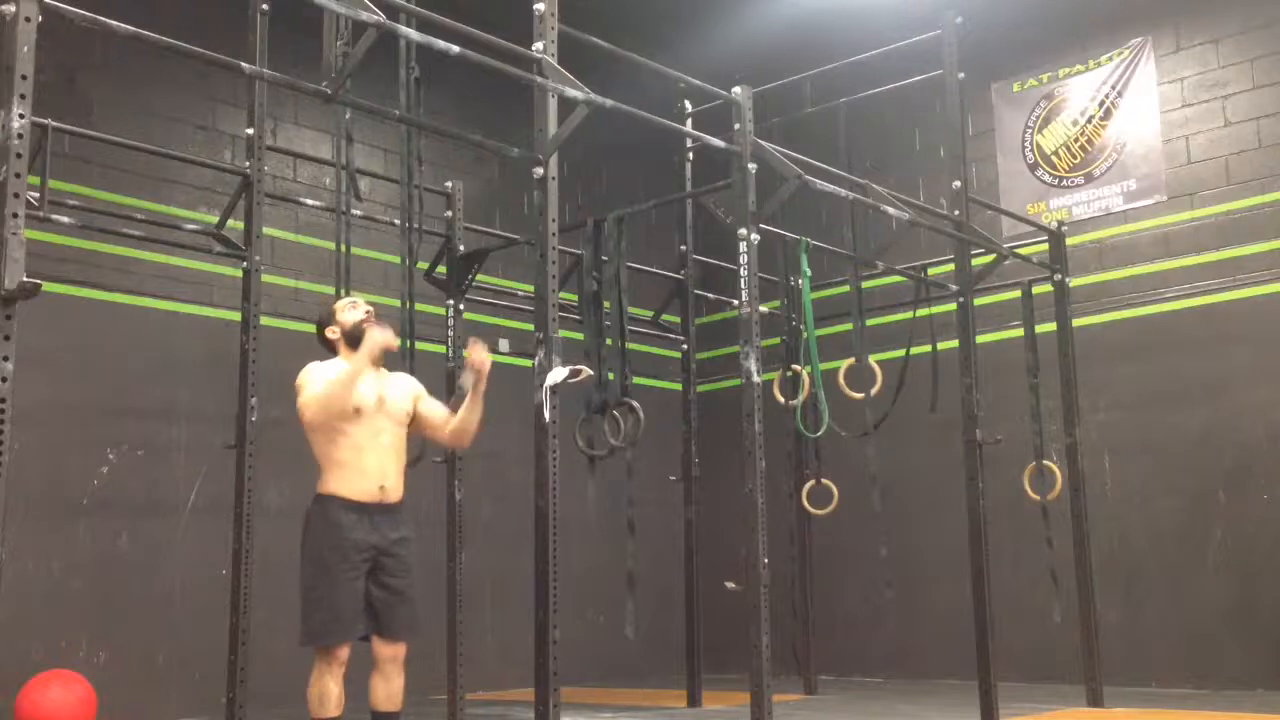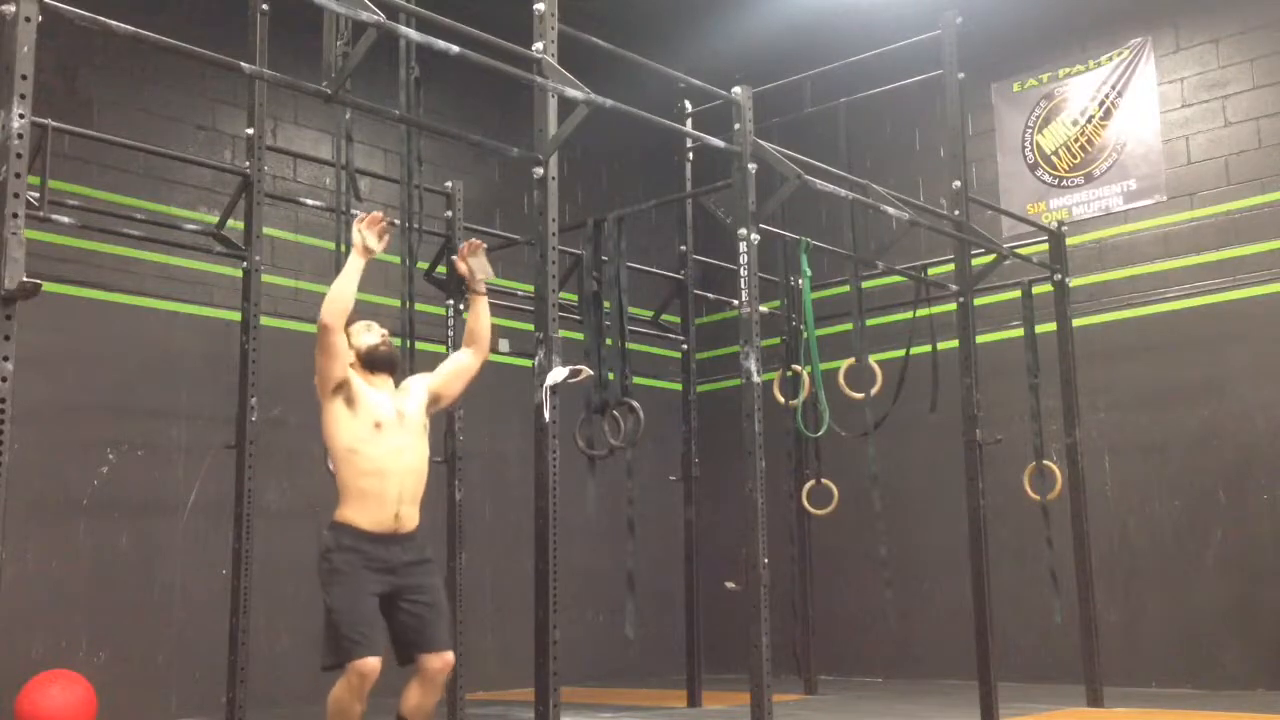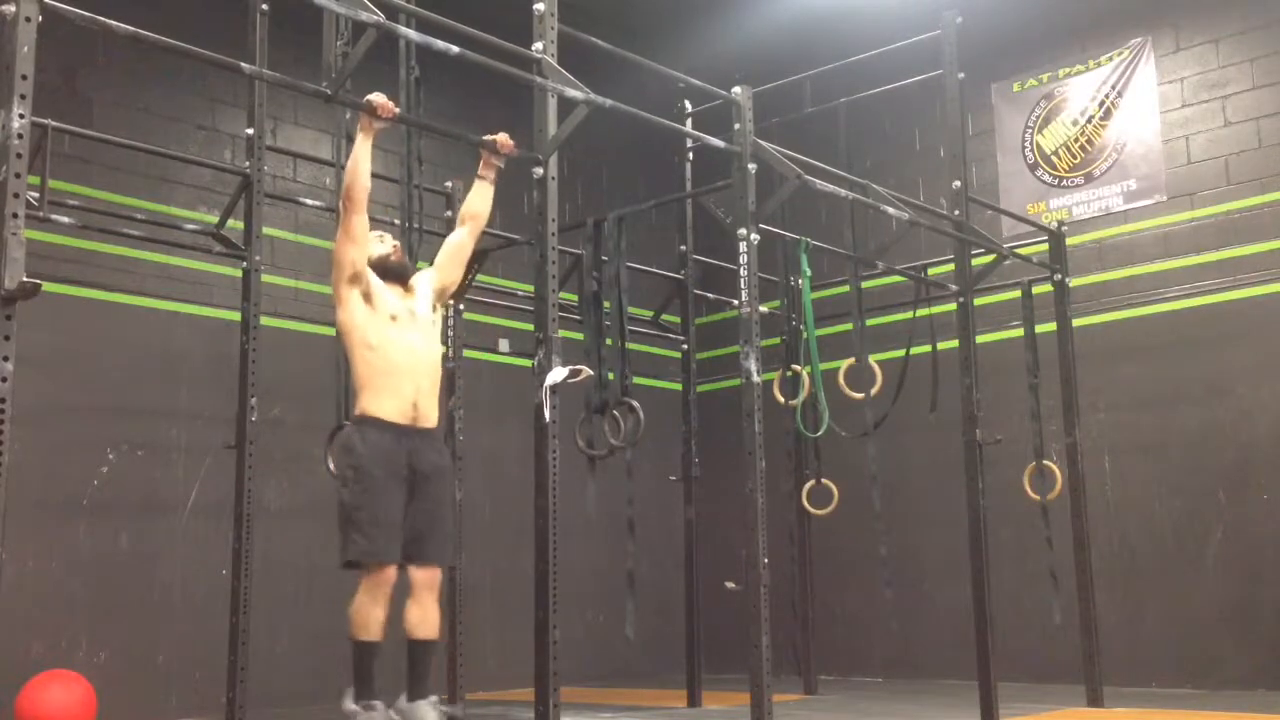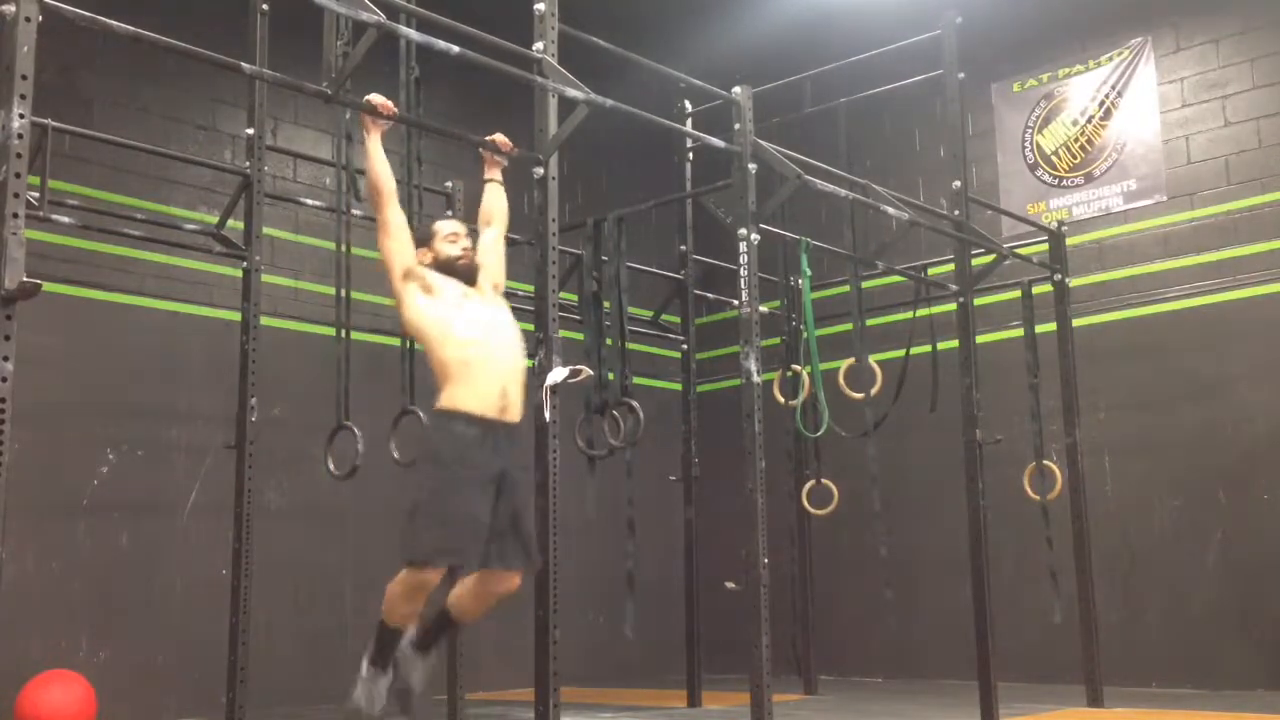
dt=0.5s
person 1, frame 1
left shoulder: (403, 384)
right shoulder: (318, 374)
left elbow: (458, 437)
right elbow: (315, 417)
left wrist: (476, 384)
right wrist: (362, 357)
left hip: (392, 524)
right hip: (338, 521)
left knee: (392, 651)
right knee: (335, 652)
person 1, frame 2
left shoulder: (420, 392)
right shoulder: (344, 391)
left elbow: (477, 349)
right elbow: (329, 321)
left wrist: (475, 284)
right wrist: (359, 256)
left hip: (410, 552)
right hip: (353, 550)
left knee: (438, 663)
right knee: (363, 667)
person 1, frame 3
left shoulder: (429, 291)
right shoulder: (357, 289)
left elbow: (469, 226)
right elbow: (353, 206)
left wrist: (488, 169)
right wrist: (366, 132)
left hip: (428, 447)
right hip: (375, 441)
left knee: (427, 578)
right knee: (380, 573)
person 1, frame 4
left shoulder: (487, 291)
right shoulder: (418, 286)
left elbow: (494, 227)
right elbow: (387, 203)
left wrist: (493, 170)
right wrist: (374, 135)
left hip: (507, 442)
right hip: (458, 435)
left knee: (505, 576)
right knee: (426, 569)
left ankle: (420, 645)
right ankle: (379, 662)
